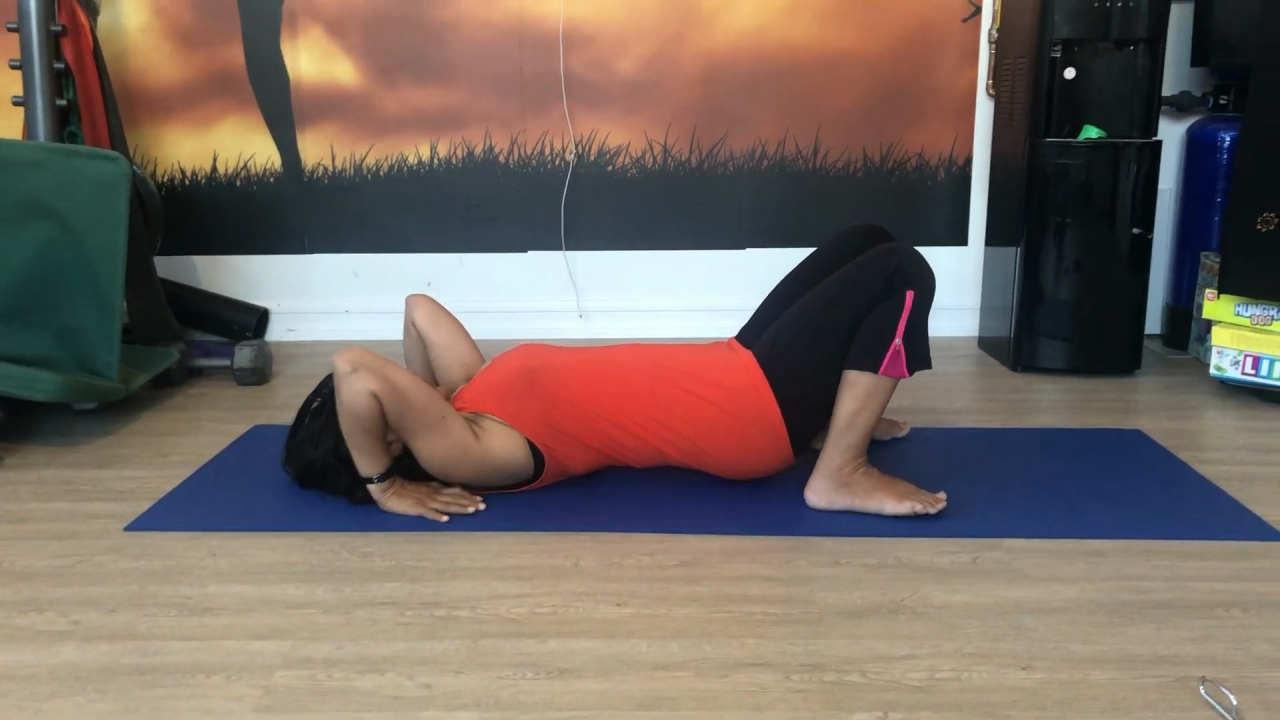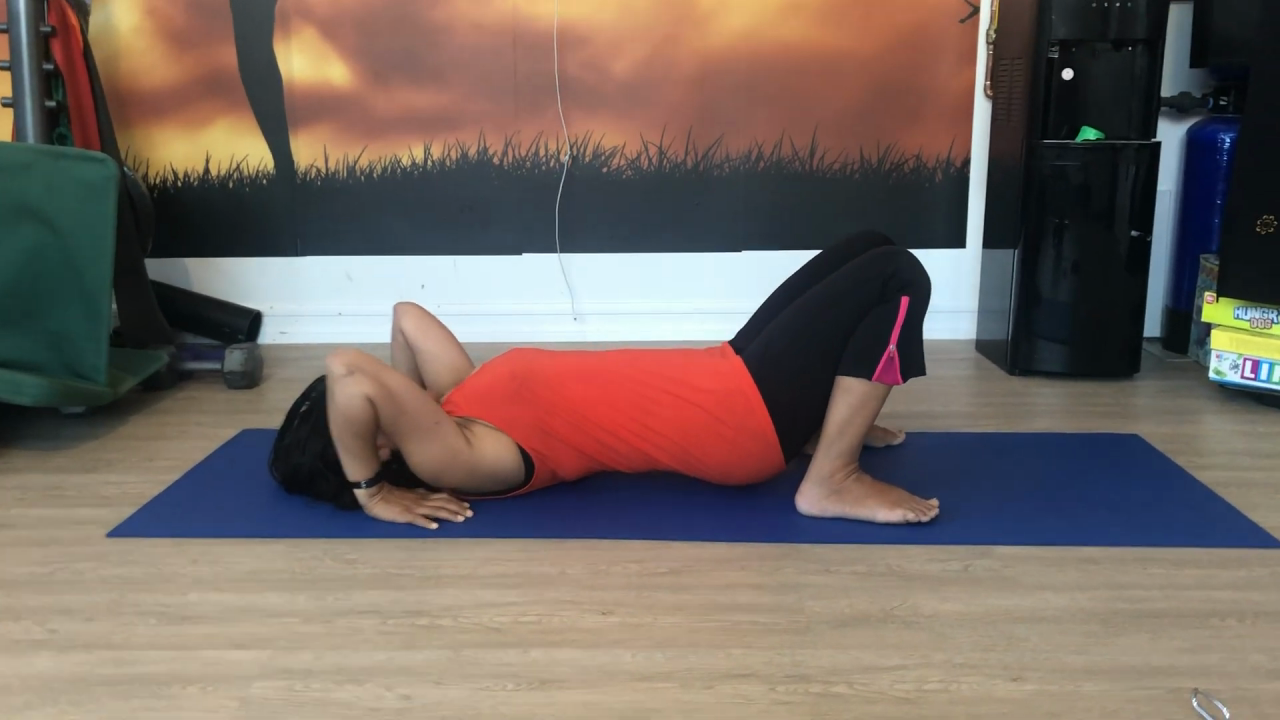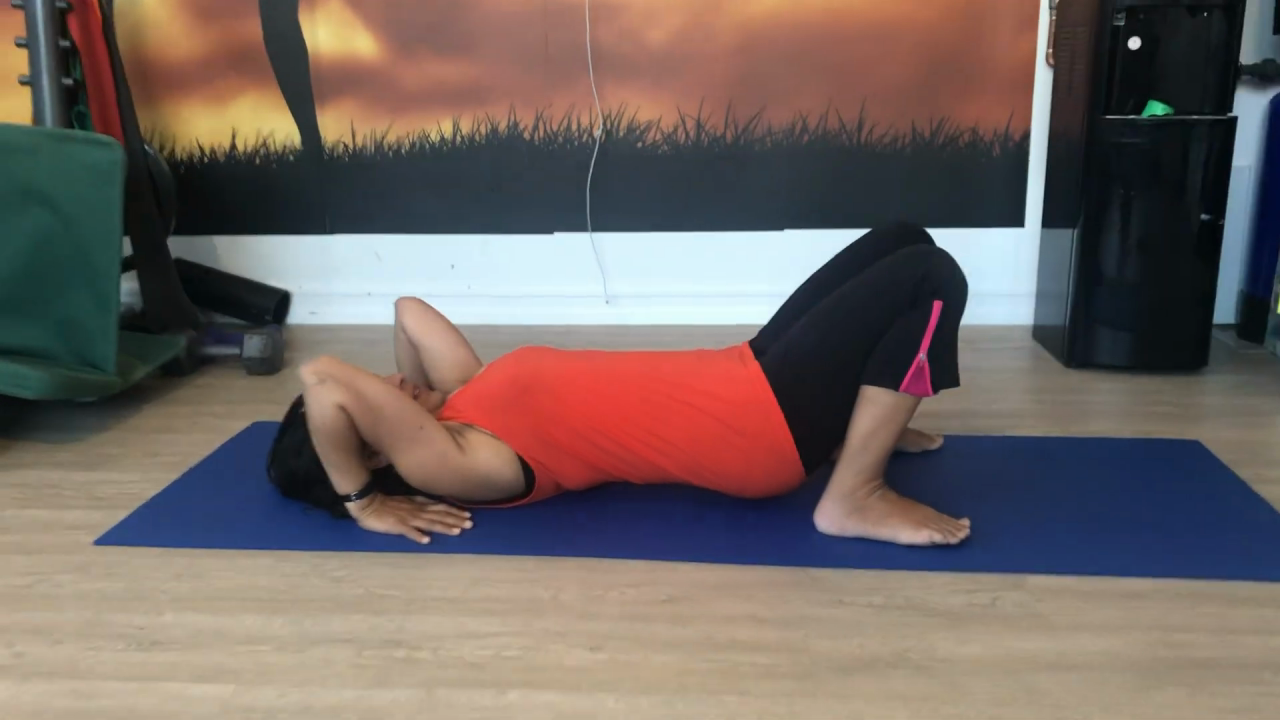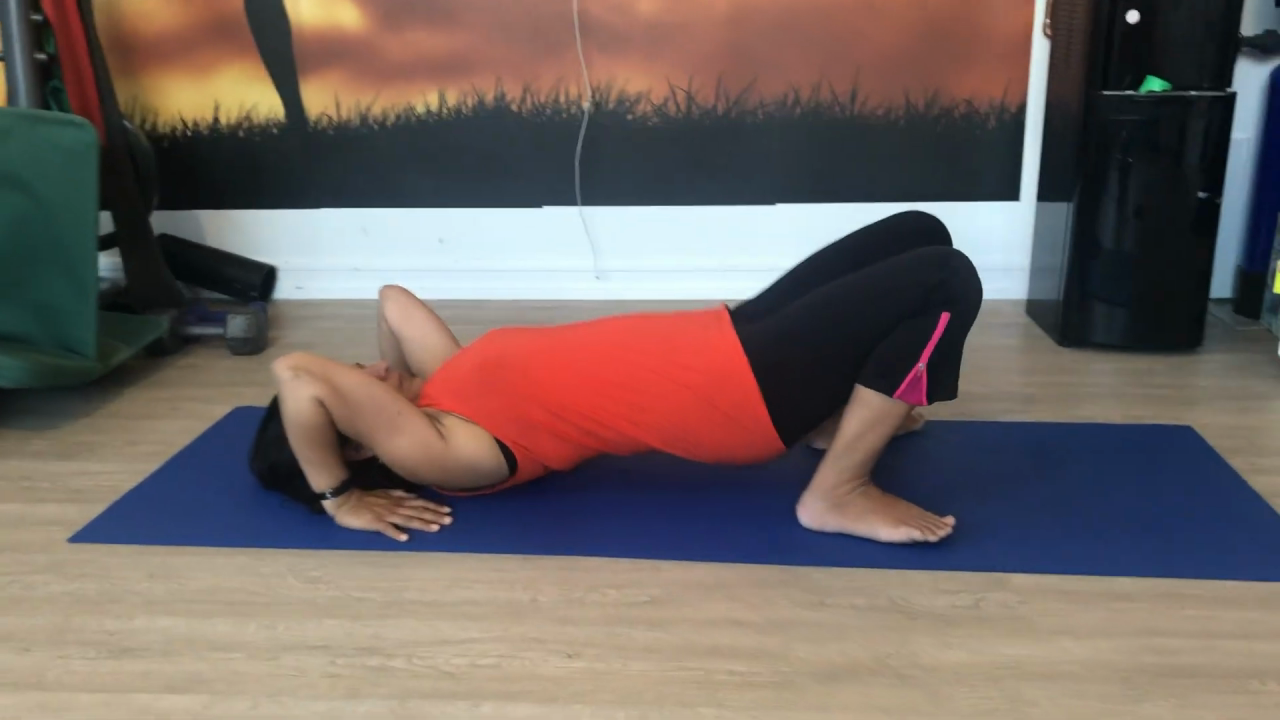
dt=0.4s
person 1, frame 1
left shoulder: (463, 396)
right shoulder: (461, 455)
left elbow: (420, 306)
left hip: (737, 372)
right hip: (750, 414)
left knee: (869, 245)
right knee: (902, 273)
left ankle: (837, 417)
right ankle: (841, 476)
person 1, frame 2
left shoulder: (453, 401)
right shoulder: (452, 459)
left elbow: (406, 315)
left hip: (729, 377)
right hip: (743, 420)
left knee: (869, 252)
right knee: (896, 275)
left ankle: (831, 421)
right ankle: (833, 482)
person 1, frame 3
left shoulder: (458, 404)
right shoulder: (449, 464)
left elbow: (410, 309)
left hip: (746, 378)
right hip: (760, 428)
left knee: (903, 244)
right knee: (930, 277)
left ankle: (865, 427)
right ankle: (854, 497)
person 1, frame 4
left shoulder: (436, 391)
right shoulder: (433, 452)
left elbow: (393, 298)
left hip: (727, 340)
right hip: (738, 384)
left knee: (921, 238)
right knee: (948, 281)
left ankle: (841, 417)
right ankle: (838, 494)
